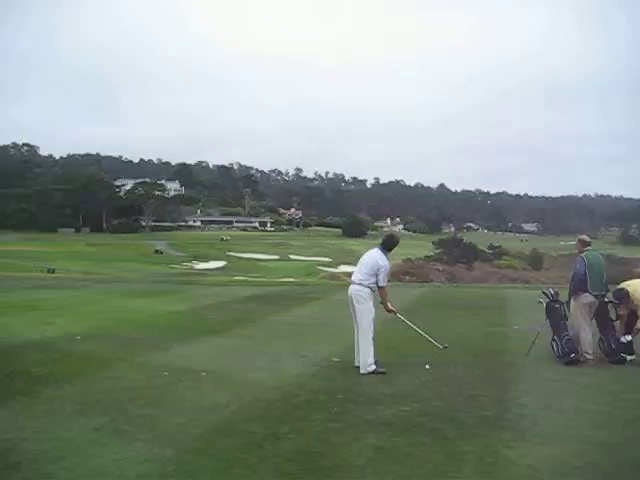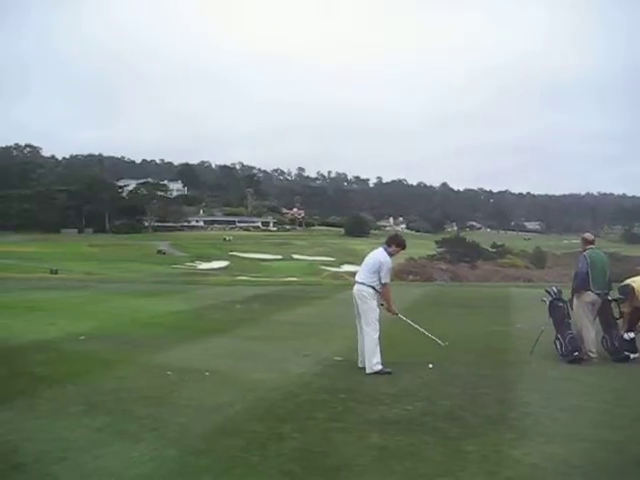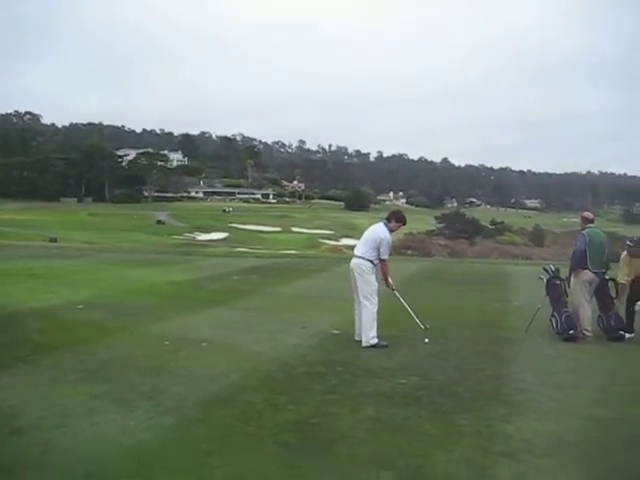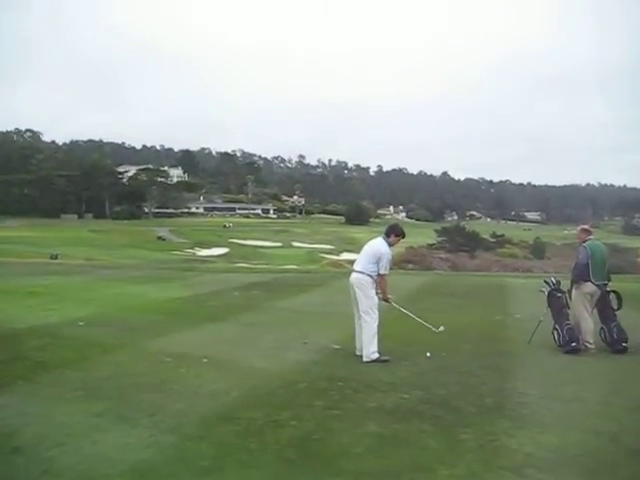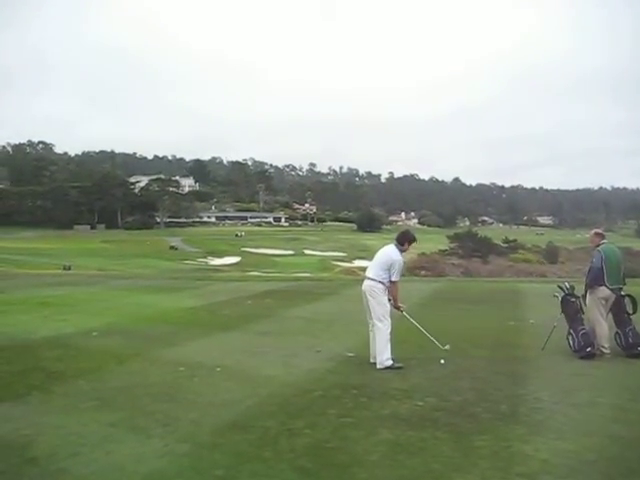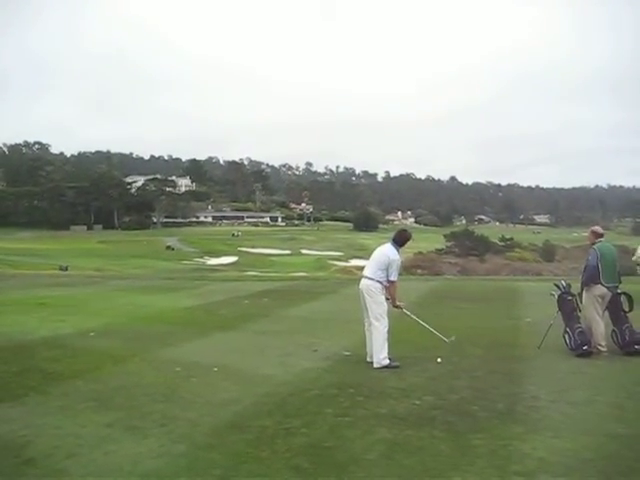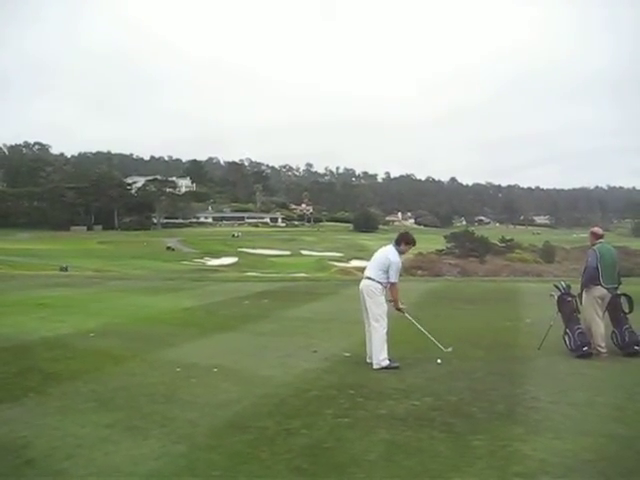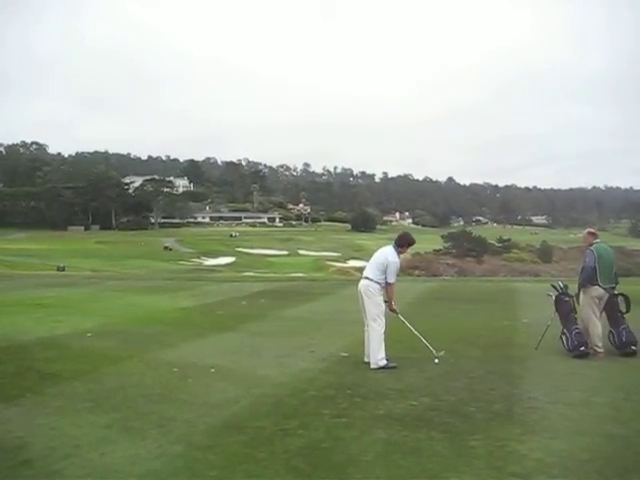
dt=0.7s
person 1, frame 1
left shoulder: (371, 252)
right shoulder: (384, 263)
right elbow: (382, 287)
left wrist: (386, 301)
right wrist: (386, 306)
left hip: (354, 289)
right hip: (363, 293)
left knee: (360, 328)
right knee: (366, 330)
left ankle: (361, 360)
right ankle: (367, 366)
person 1, frame 2
left shoulder: (377, 253)
right shoulder: (386, 260)
right elbow: (385, 285)
left wrist: (384, 300)
right wrist: (390, 306)
left hip: (359, 289)
right hip: (367, 292)
left knee: (364, 328)
right knee: (372, 330)
left ankle: (364, 361)
right ankle: (373, 366)
person 1, frame 3
left shoulder: (377, 227)
right shoulder: (386, 236)
right elbow: (383, 262)
left wrist: (387, 276)
right wrist: (387, 280)
left hip: (357, 262)
right hip: (364, 266)
left knee: (361, 302)
right knee: (370, 303)
left ankle: (361, 334)
right ankle: (369, 340)
person 1, frame 4
left shoulder: (375, 242)
right shoulder: (386, 251)
right elbow: (382, 276)
left wrist: (378, 290)
right wrist: (385, 295)
left hip: (355, 277)
right hip: (364, 281)
left knee: (361, 317)
right knee: (370, 318)
left ankle: (361, 349)
right ankle: (370, 355)
person 1, frame 5
left shoulder: (387, 248)
right shoulder: (397, 258)
right elbow: (394, 283)
left wrist: (389, 297)
right wrist: (396, 302)
left hip: (368, 284)
right hip: (376, 288)
left knee: (374, 323)
right knee: (383, 325)
left ankle: (376, 356)
right ankle: (384, 361)
person 1, frame 6
left shoulder: (384, 247)
right shoulder: (395, 257)
right elbow: (392, 282)
left wrist: (387, 294)
right wrist: (394, 301)
left hip: (365, 283)
right hip: (374, 287)
left knee: (370, 322)
right knee: (380, 324)
left ankle: (373, 355)
right ankle: (380, 360)
person 1, frame 7
left shoulder: (386, 249)
right shoulder: (395, 259)
right elbow: (393, 284)
left wrist: (393, 299)
right wrist: (397, 304)
left hip: (366, 284)
right hip: (374, 288)
left knee: (371, 323)
right knee: (379, 325)
left ankle: (372, 356)
right ankle: (380, 361)
person 1, frame 8
left shoulder: (386, 249)
right shoulder: (394, 260)
right elbow: (390, 284)
left wrist: (389, 300)
right wrist: (390, 304)
left hip: (365, 284)
right hip: (372, 288)
left knee: (370, 324)
right knee: (377, 325)
left ankle: (370, 356)
right ankle: (377, 361)
person 2, frame 1
left shoulder: (582, 257)
right shoulder: (599, 257)
left elbow: (578, 276)
right elbow: (603, 278)
left wrist: (572, 292)
right wrist: (602, 293)
left hip: (582, 296)
right hip: (596, 297)
left knee: (582, 326)
right knee: (586, 324)
left ankle: (587, 355)
right ankle: (586, 351)
person 2, frame 2
left shoulder: (585, 256)
right shoulder: (603, 256)
left elbow: (580, 275)
right elbow: (607, 276)
left wrist: (574, 291)
right wrist: (606, 291)
left hip: (585, 294)
right hip: (599, 295)
left knee: (585, 324)
right knee: (589, 323)
left ankle: (591, 353)
right ankle: (587, 349)
person 2, frame 3
left shoulder: (584, 235)
right shoulder: (602, 235)
left elbow: (578, 254)
right elbow: (605, 255)
left wrist: (572, 269)
right wrist: (604, 271)
left hip: (583, 273)
right hip: (597, 274)
left knee: (581, 303)
right knee: (586, 302)
left ankle: (586, 332)
right ankle: (585, 328)
person 2, frame 4
left shoulder: (585, 247)
right shoulder: (602, 247)
left elbow: (580, 265)
right elbow: (606, 266)
left wrist: (574, 280)
right wrist: (605, 281)
left hip: (584, 285)
right hip: (599, 286)
left knee: (583, 315)
right knee: (587, 314)
left ankle: (588, 344)
right ankle: (585, 340)
person 2, frame 5
left shoulder: (599, 251)
right shoulder: (616, 251)
left elbow: (595, 270)
right elbow: (621, 271)
left wrist: (588, 285)
right wrist: (620, 286)
left hip: (599, 289)
right hip: (613, 290)
left knee: (598, 320)
right knee: (601, 318)
left ankle: (604, 349)
right ankle: (602, 345)
person 2, frame 6
left shoulder: (595, 249)
right shoulder: (612, 249)
left elbow: (590, 268)
right elbow: (616, 269)
left wrist: (584, 284)
right wrist: (616, 284)
left hip: (595, 287)
right hip: (609, 288)
left knee: (594, 318)
right knee: (597, 317)
left ankle: (600, 347)
right ankle: (596, 343)
person 2, frame 7
left shoulder: (594, 251)
right shoulder: (612, 250)
left elbow: (590, 269)
right elbow: (617, 270)
left wrist: (583, 285)
right wrist: (616, 285)
left hip: (595, 289)
right hip: (609, 289)
left knee: (594, 319)
right knee: (598, 318)
left ankle: (601, 349)
right ankle: (597, 344)
person 2, frame 8
left shoulder: (592, 251)
right shoulder: (609, 250)
left elbow: (588, 269)
right elbow: (613, 270)
left wrist: (581, 285)
right wrist: (613, 285)
left hip: (592, 289)
right hip: (606, 289)
left knee: (591, 319)
right knee: (595, 318)
left ankle: (598, 349)
right ankle: (594, 344)
